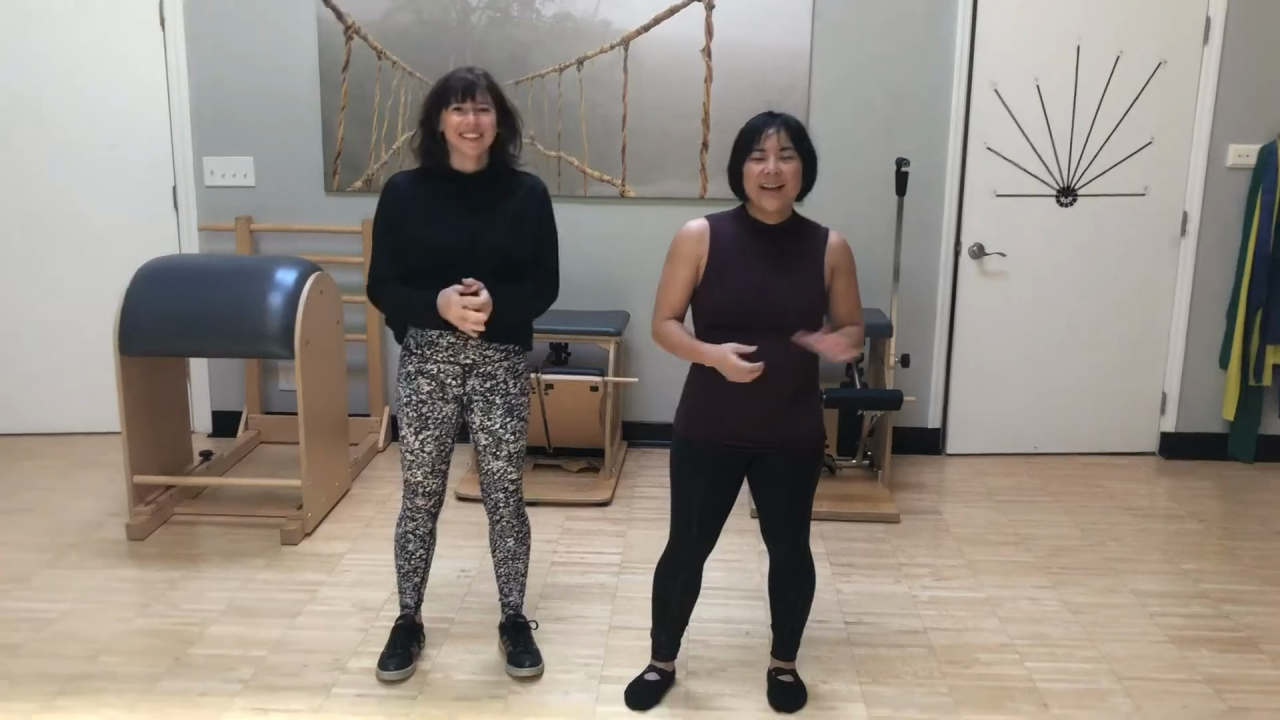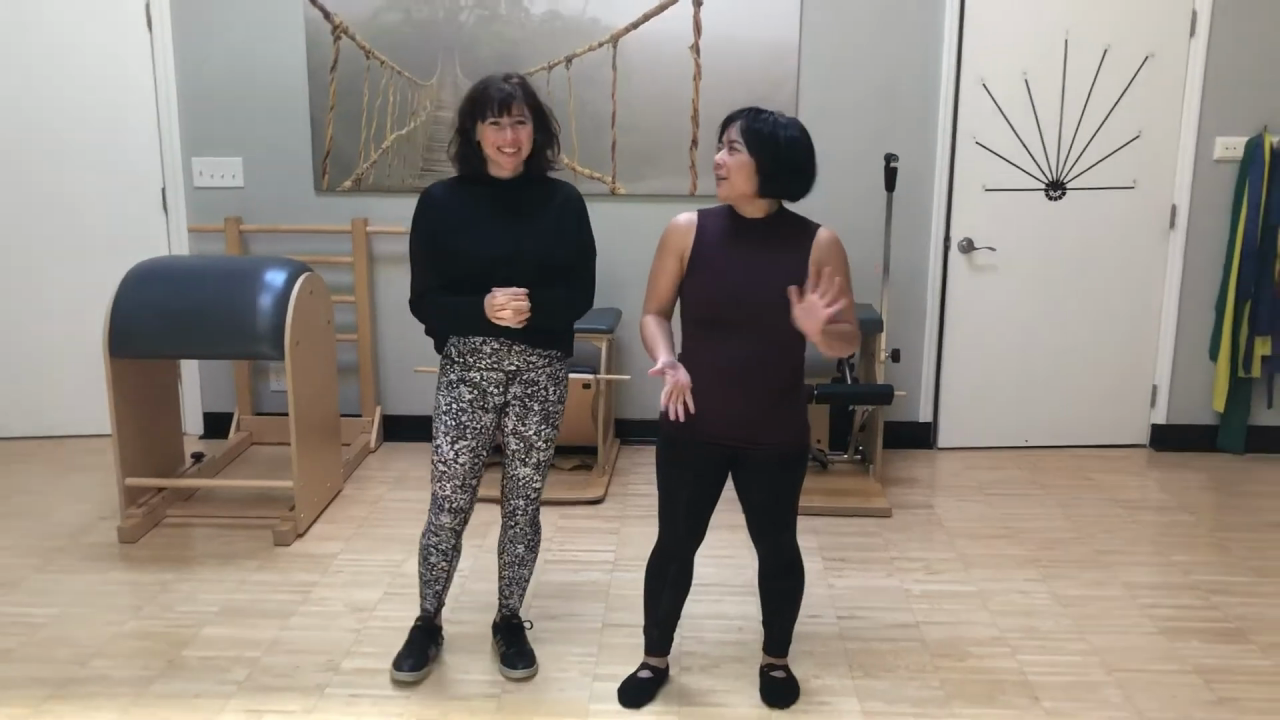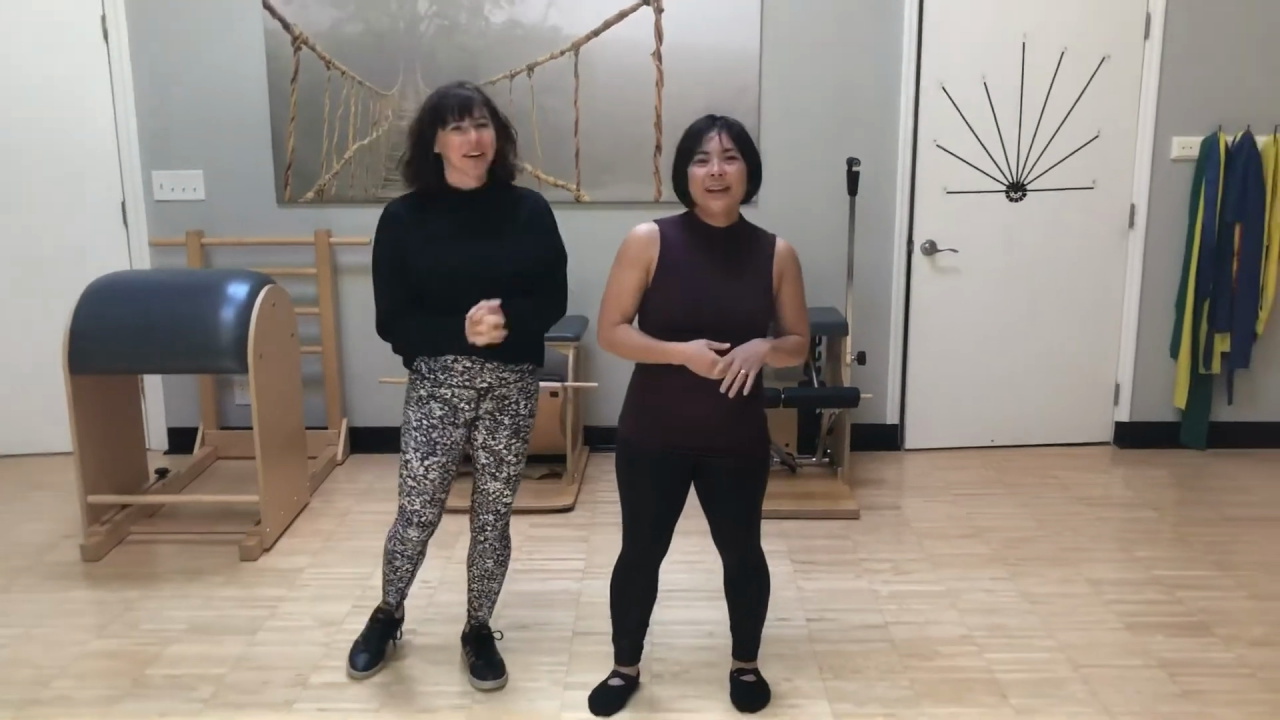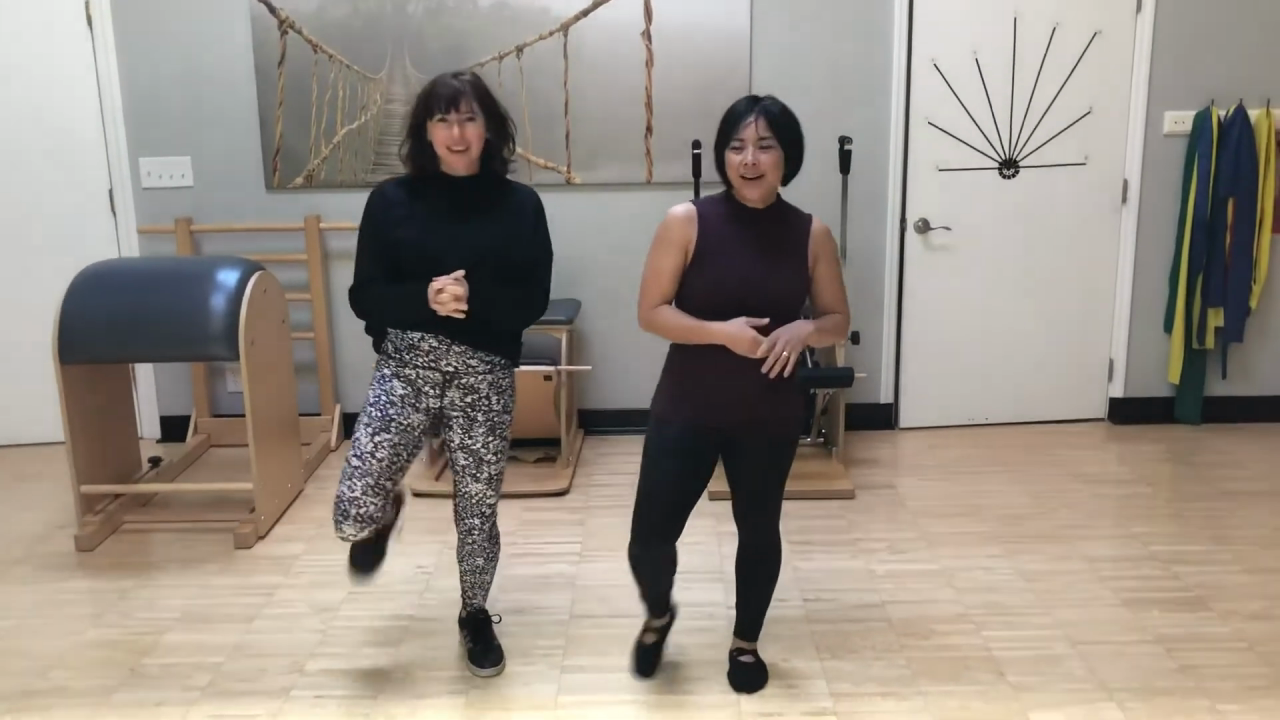
dt=0.7s
person 1, frame 1
left shoulder: (527, 194)
right shoulder: (405, 192)
left elbow: (545, 286)
right elbow: (381, 287)
left wrist: (496, 302)
right wrist: (437, 303)
left hip: (501, 361)
right hip: (426, 359)
left knee: (504, 497)
right knee: (420, 496)
left ankle: (514, 621)
right ankle: (408, 621)
person 1, frame 2
left shoulder: (562, 201)
right shoulder: (441, 201)
left elbow: (581, 294)
right elbow: (425, 301)
left wrist: (533, 305)
right wrist: (483, 309)
left hip: (541, 369)
right hip: (467, 368)
left knee: (523, 502)
right knee: (449, 502)
left ankle: (509, 619)
right ankle: (427, 624)
person 1, frame 3
left shoulder: (529, 211)
right shoulder: (404, 218)
left elbow: (553, 301)
right elbow: (392, 322)
left wrist: (507, 318)
right wrist: (461, 329)
left hip: (511, 384)
right hip: (437, 384)
left knee: (493, 515)
right knee: (417, 513)
left ankle: (479, 631)
right ankle: (387, 617)
person 1, frame 4
left shoulder: (519, 204)
right shoulder: (392, 200)
left elbow: (533, 300)
right elbow: (365, 297)
left wrist: (474, 299)
right wrist: (425, 299)
left hip: (484, 373)
right hip: (404, 367)
left knee: (477, 511)
right knee: (353, 510)
left ankle: (475, 617)
right ankle: (386, 512)
person 2, frame 1
left shoulder: (829, 247)
right shoulder: (700, 236)
left elbow: (854, 330)
right elbow: (663, 323)
left wrist: (838, 341)
right wrist: (712, 354)
left hip: (793, 435)
right hip: (707, 431)
left knee: (789, 549)
right knee: (687, 547)
left ankle: (783, 662)
right ankle: (661, 661)
person 2, frame 2
left shoulder: (818, 243)
right shoulder: (687, 230)
left elbow: (847, 341)
right elbow: (653, 312)
left wrist: (816, 329)
right wrist: (666, 361)
left hip: (776, 434)
right hip: (692, 428)
left knee: (777, 547)
right knee: (675, 544)
left ankle: (775, 659)
right ankle: (654, 658)
person 2, frame 3
left shoulder: (775, 253)
right shoulder: (649, 241)
left elbow: (798, 342)
right elbow: (610, 331)
left wrist: (763, 348)
right wrist: (681, 352)
left hip: (738, 440)
right hip: (652, 437)
left knee: (742, 552)
right knee: (641, 553)
left ankle: (746, 664)
right ankle: (625, 666)
person 2, frame 4
left shoulder: (810, 235)
right shoulder: (686, 221)
left elbow: (838, 320)
right elbow: (650, 312)
left wrist: (803, 331)
right wrist: (720, 332)
left hip: (770, 415)
right hip: (686, 409)
left knee: (759, 530)
right knee: (651, 534)
left ankle: (745, 642)
right ankle: (657, 616)
